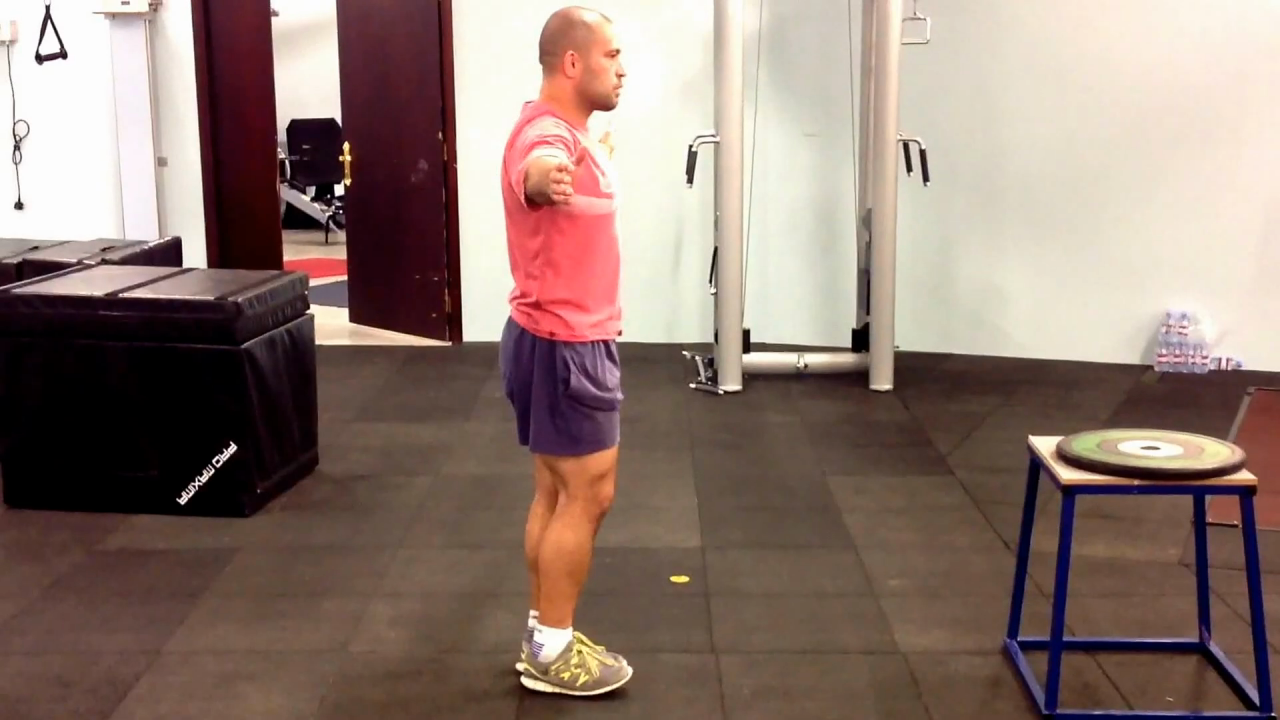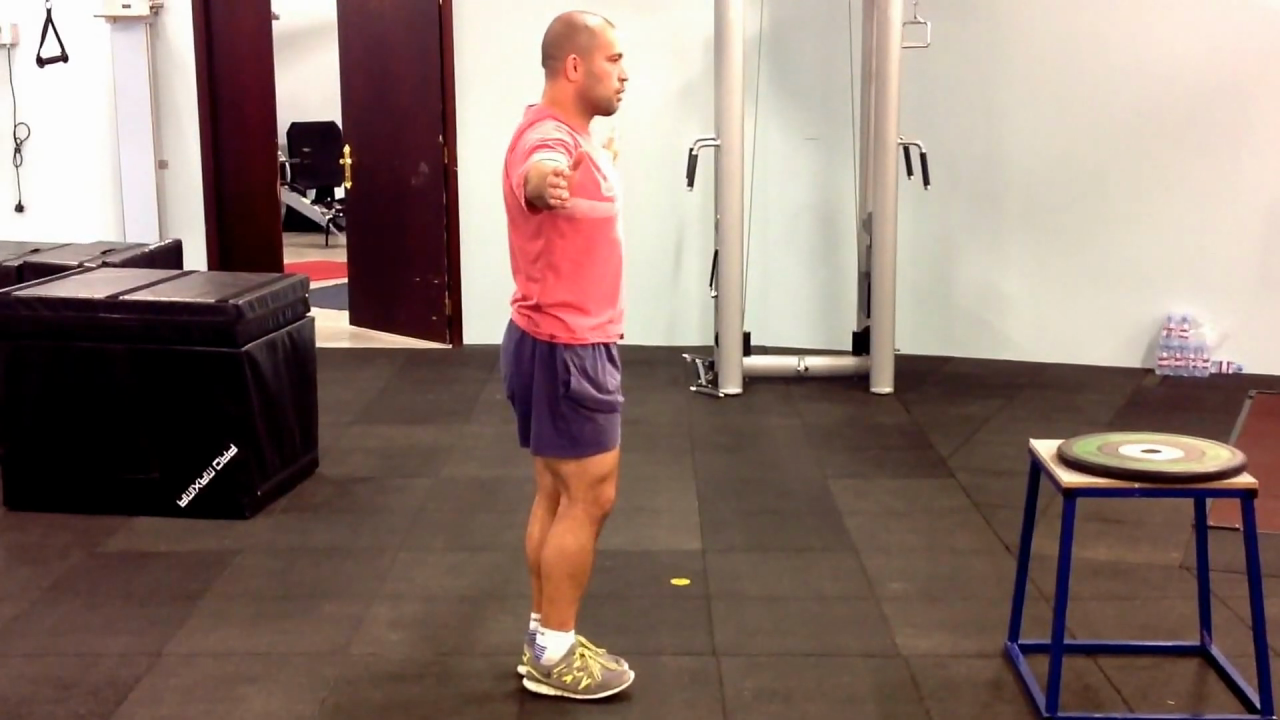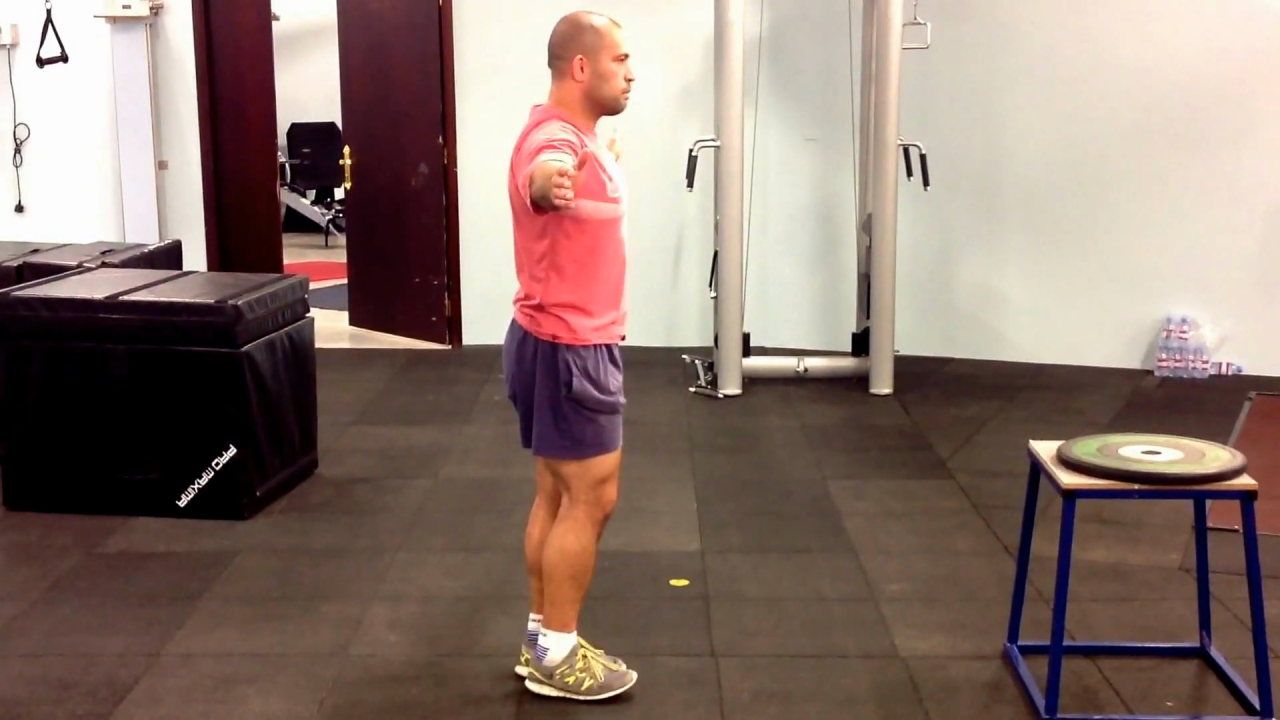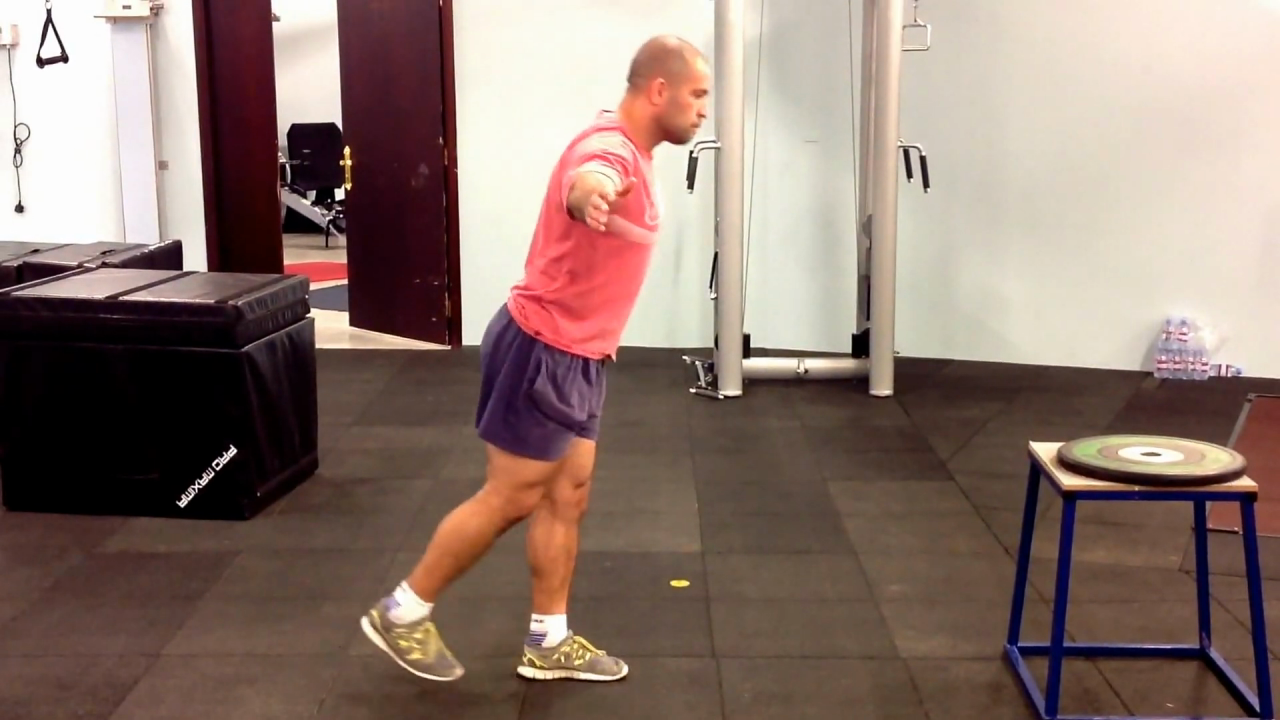
dt=1s
person 1, frame 1
left shoulder: (566, 132)
right shoulder: (548, 134)
right elbow: (536, 169)
left wrist: (593, 160)
right wrist: (545, 177)
left hip: (565, 339)
right hip: (563, 346)
left knee: (556, 493)
right knee: (586, 496)
left ankle: (544, 636)
right ankle: (551, 651)
person 1, frame 2
left shoulder: (569, 136)
right shoulder: (549, 138)
right elbow: (536, 173)
left wrist: (598, 163)
right wrist: (545, 182)
left hip: (565, 341)
right hip: (564, 348)
left knee: (557, 495)
right knee: (588, 498)
left ankle: (545, 638)
right ankle: (553, 654)
person 1, frame 3
left shoulder: (576, 136)
right shoulder: (555, 140)
right elbow: (539, 178)
right wrist: (548, 184)
left hip: (569, 343)
right hip: (566, 350)
left knee: (559, 496)
right knee: (590, 500)
left ankle: (544, 639)
right ankle: (554, 655)
person 1, frame 4
left shoulder: (628, 148)
right shoulder: (608, 151)
right elbow: (588, 181)
right wrist: (590, 195)
left hip: (576, 354)
right hip: (542, 350)
left knee: (567, 496)
right knee: (510, 499)
left ankle: (548, 642)
right ankle: (399, 614)
